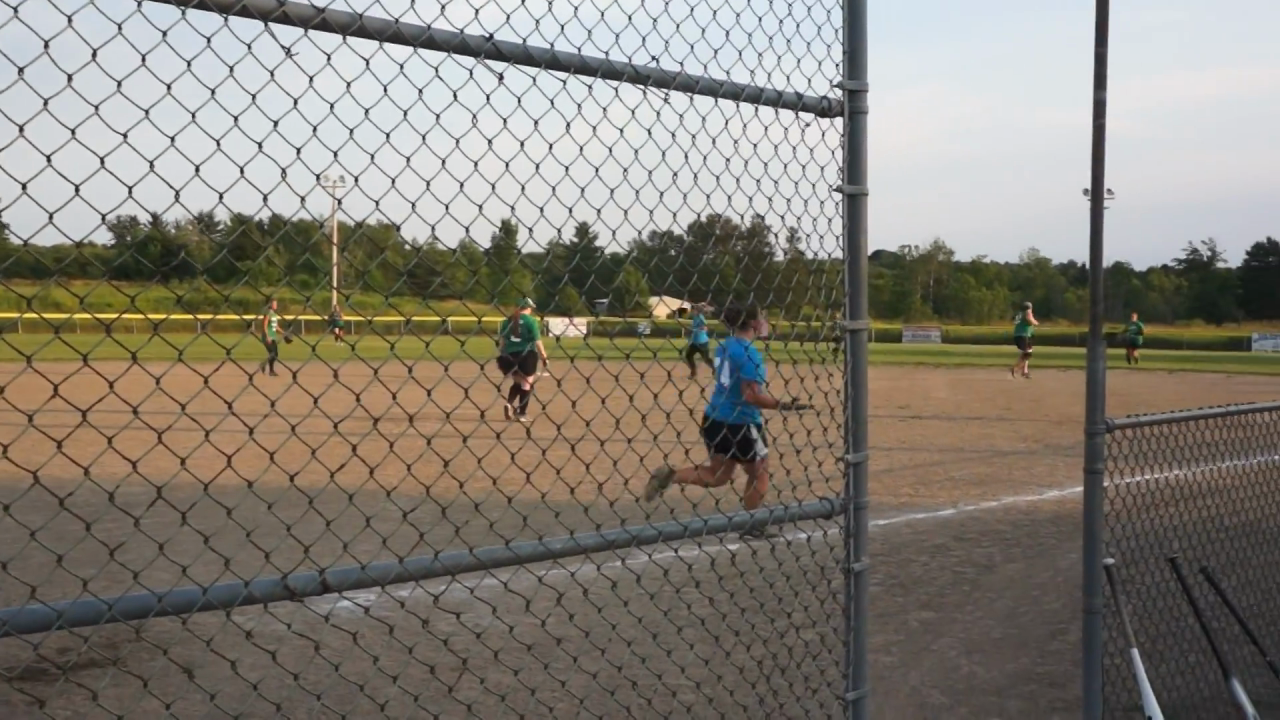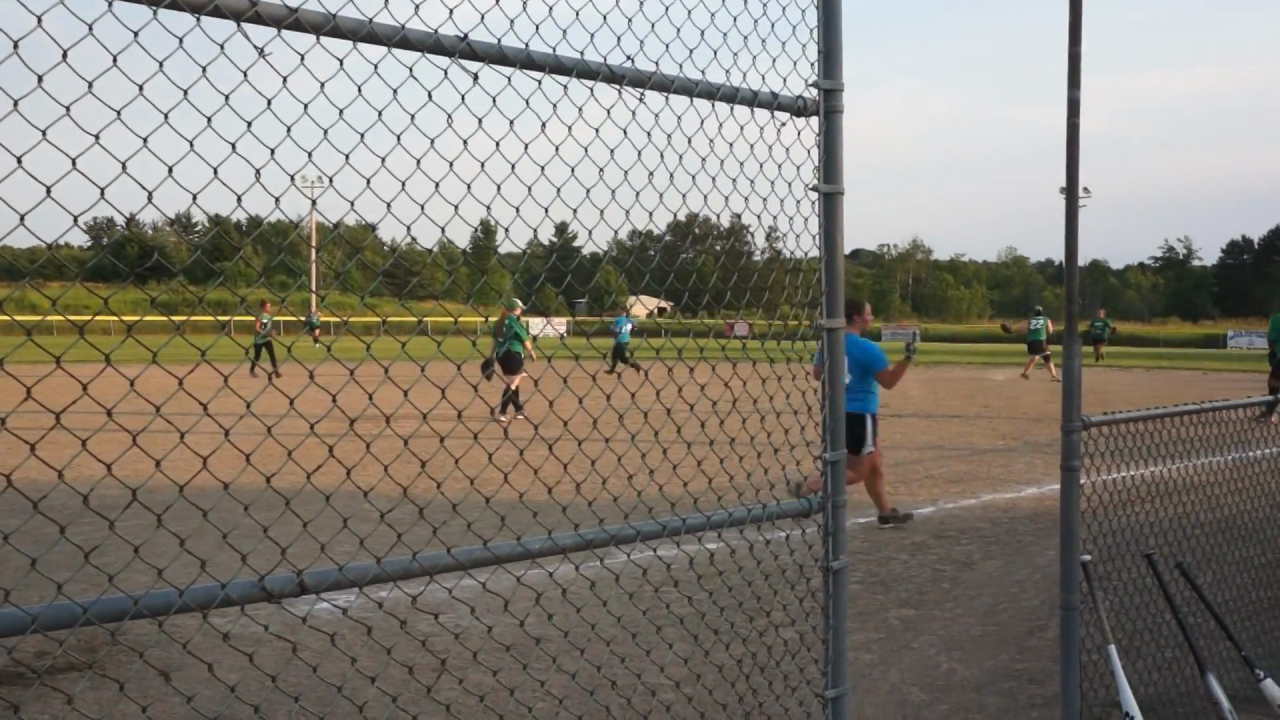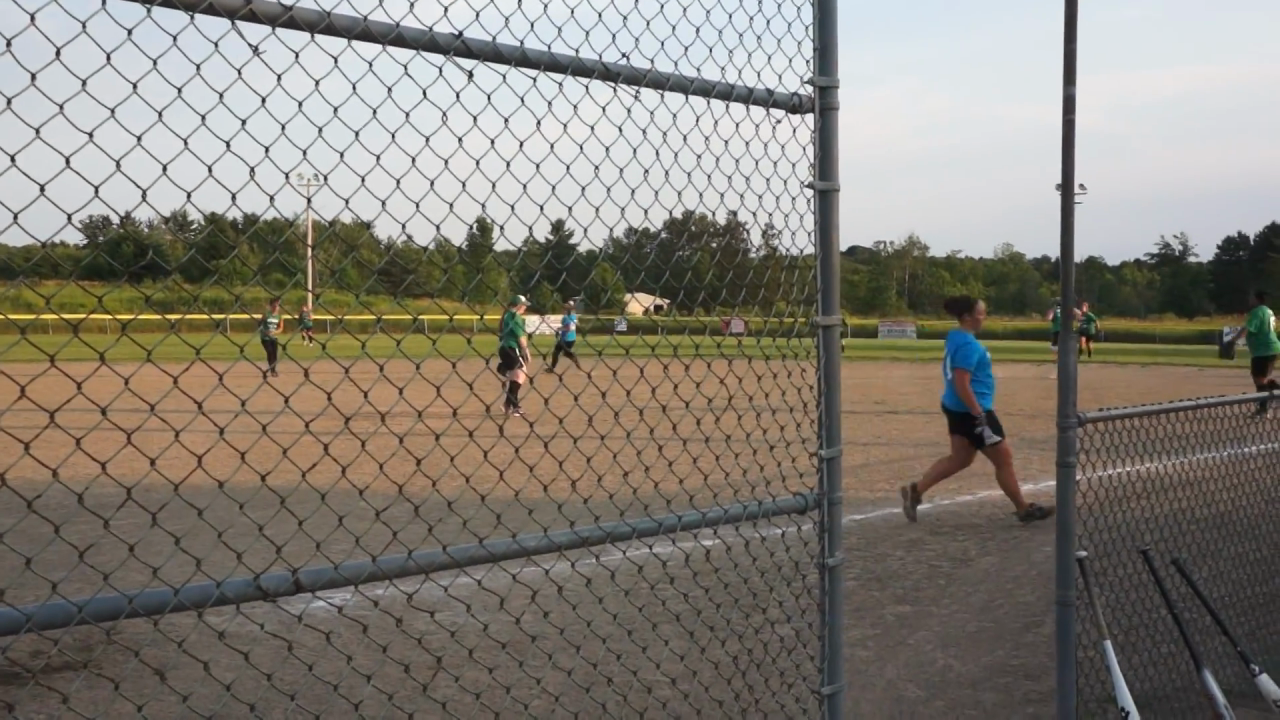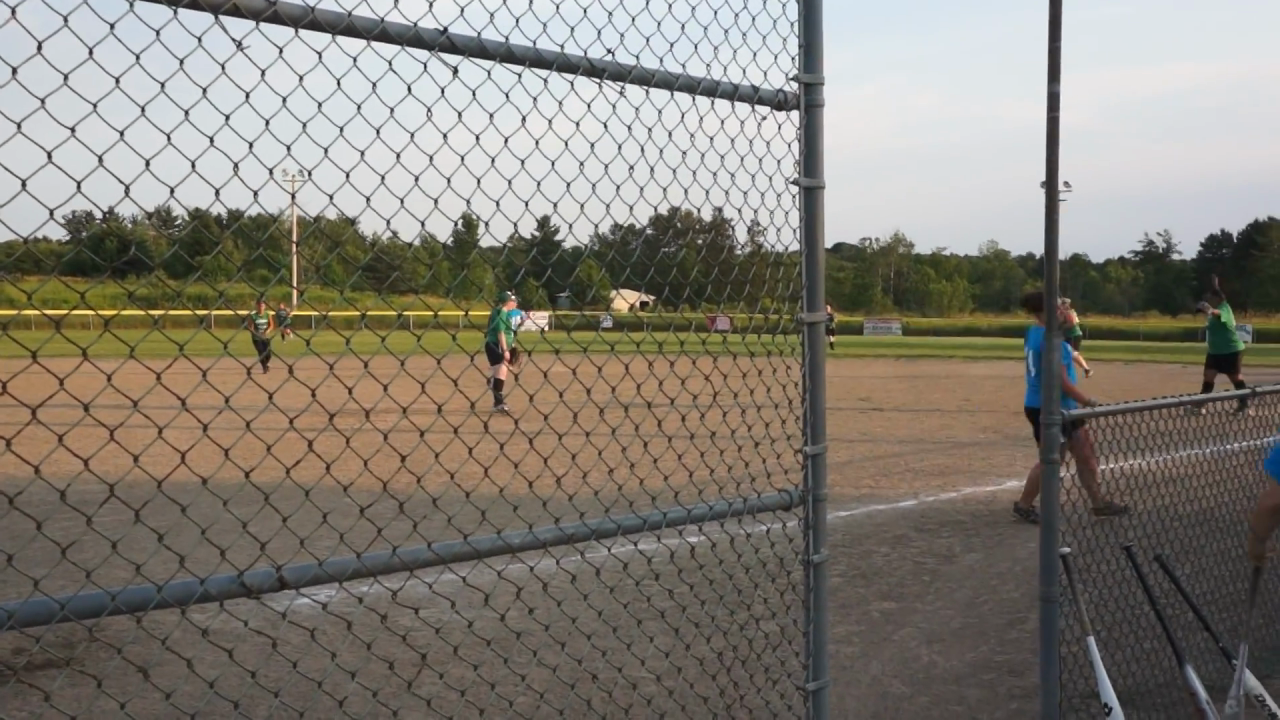
dt=0.3s
person 1, frame 1
left shoulder: (724, 346)
right shoulder: (748, 354)
right elbow: (751, 396)
right wrist: (783, 405)
left hip: (715, 420)
right hip: (739, 425)
left knee: (717, 476)
right knee: (759, 475)
left ankle: (670, 475)
right ankle: (749, 526)
person 1, frame 2
right shoulder: (866, 348)
left elbow: (816, 375)
right elbow: (889, 379)
right wrist: (908, 357)
left hip: (842, 413)
right hip: (858, 416)
left knee: (874, 464)
right knee: (858, 472)
left ankle: (886, 513)
right ankle: (806, 488)
person 1, frame 3
left shoulder: (955, 336)
right shoulder: (968, 344)
right elbow: (961, 384)
right wrist: (979, 415)
left hip: (957, 408)
right hip: (970, 410)
left knee: (960, 458)
right knee: (1004, 459)
left ankle: (915, 490)
right ankle: (1023, 508)
person 1, frame 4
left shoulder: (1035, 333)
right shoulder: (1048, 340)
right elbow: (1062, 381)
right wrist: (1087, 401)
left hip: (1058, 406)
left knee: (1085, 451)
left ankle: (1100, 504)
right ankle: (1023, 506)
